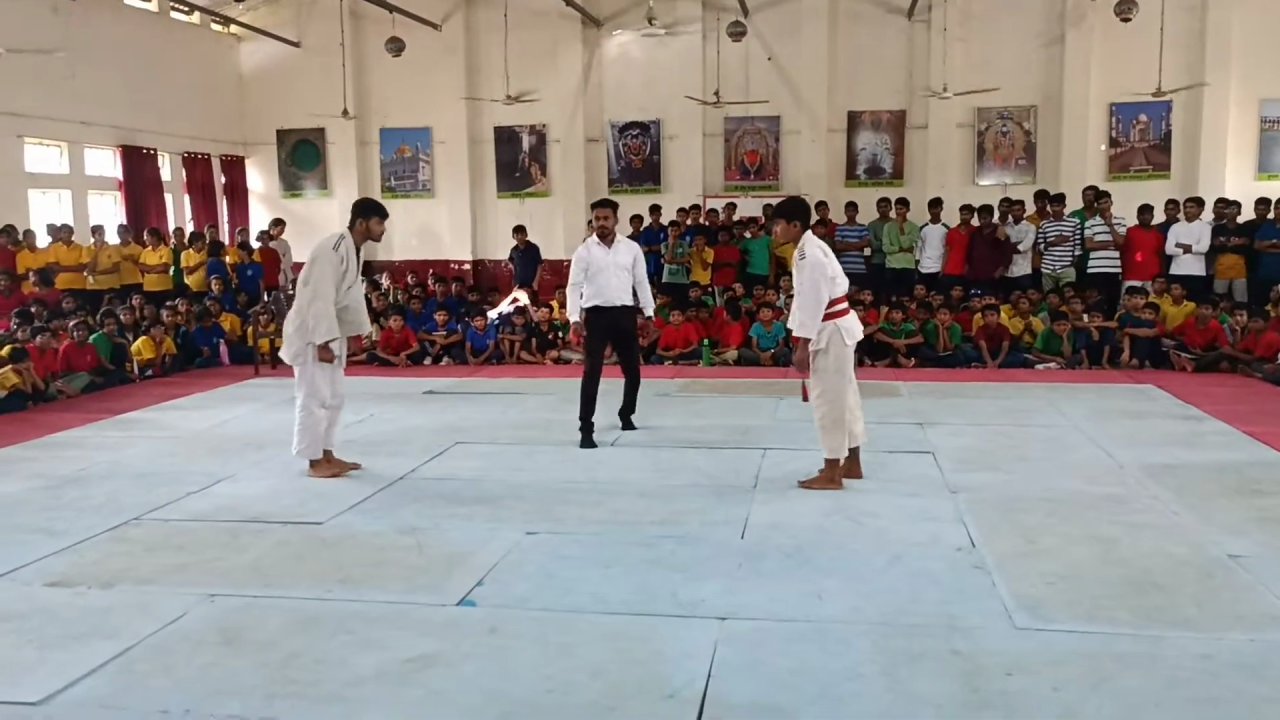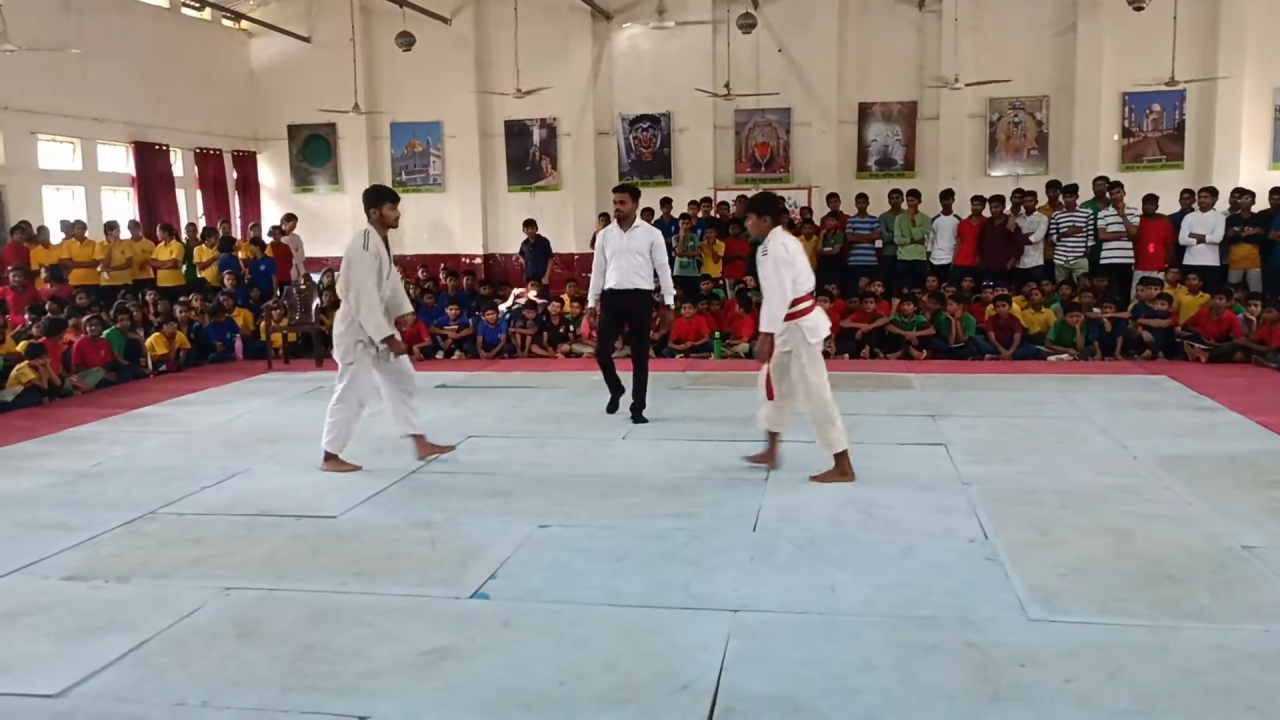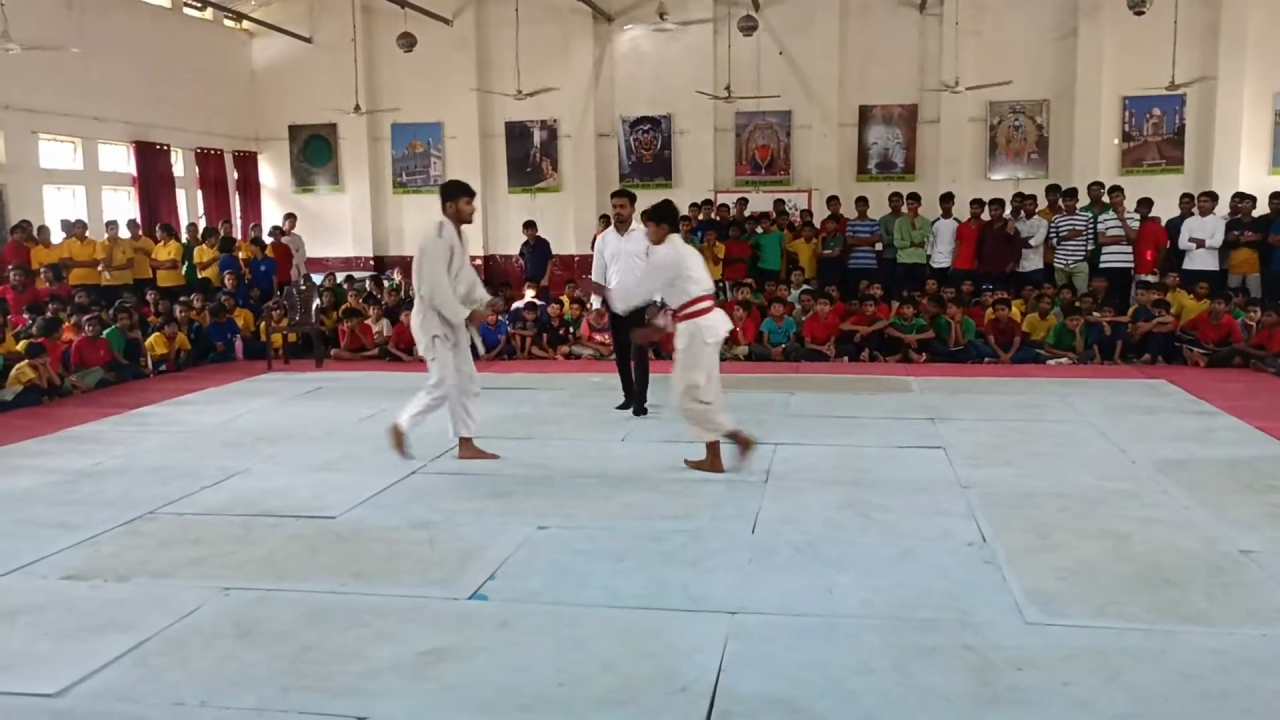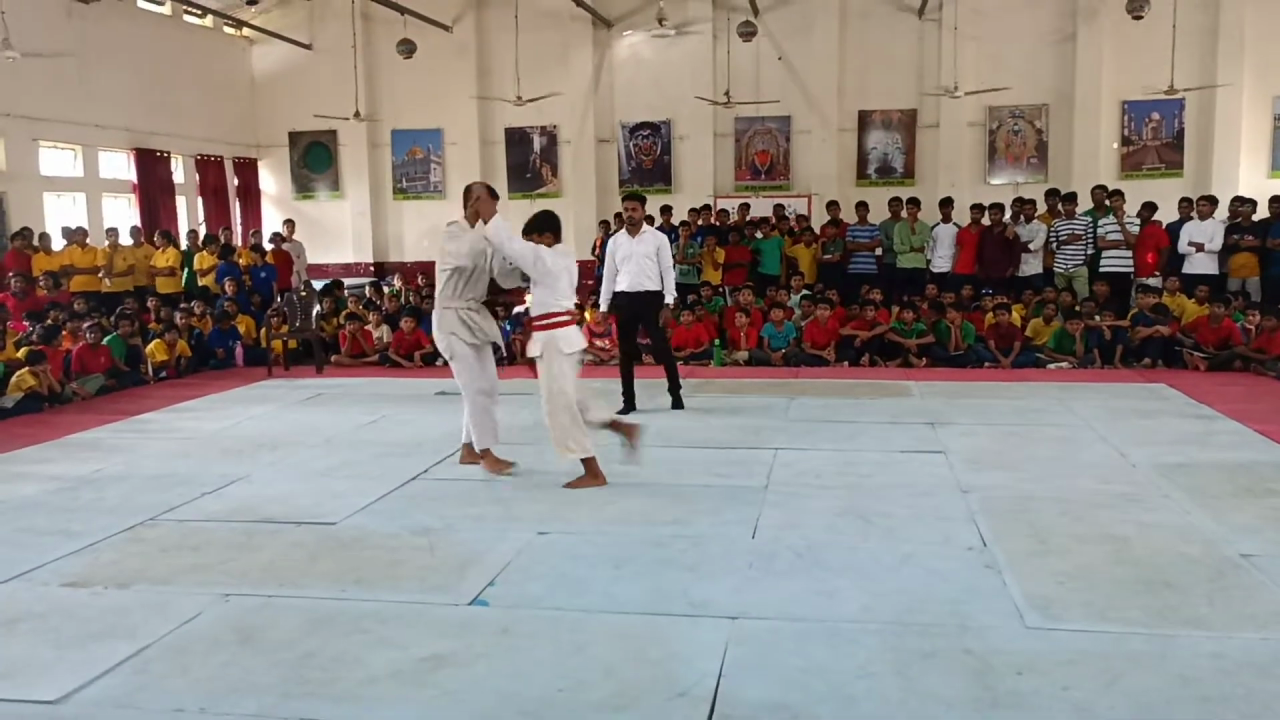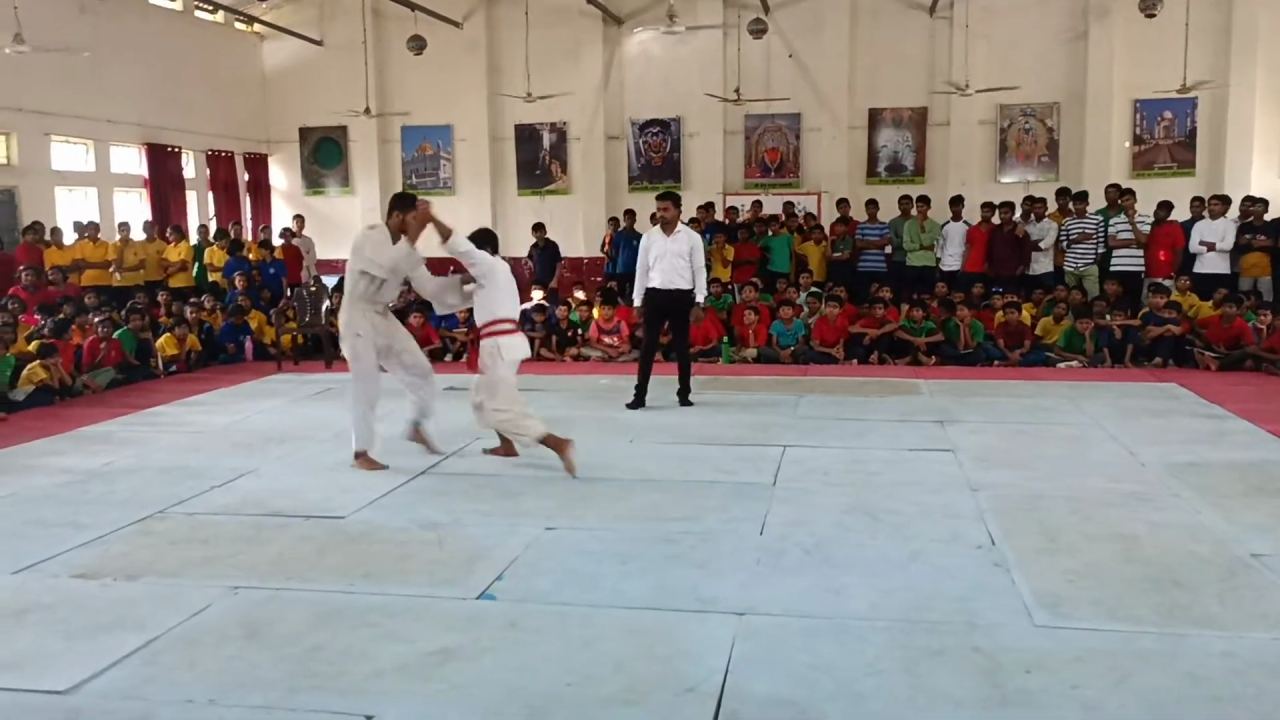
dt=0.4s
person 1, frame 1
left shoulder: (354, 250)
right shoulder: (332, 249)
left elbow: (353, 295)
right elbow: (319, 299)
left wrist: (354, 333)
right wrist: (325, 343)
left hip: (331, 329)
right hip: (310, 330)
left knee: (333, 397)
right knee: (314, 397)
left ankle: (327, 455)
right ankle: (315, 462)
person 1, frame 2
left shoulder: (382, 240)
right shoulder: (362, 247)
right elbow: (364, 299)
left wrist: (404, 314)
right wrist: (389, 337)
left hip: (379, 325)
right hip: (358, 329)
left knee: (402, 383)
right knee: (352, 393)
left ankle: (420, 443)
right ankle: (330, 456)
person 1, frame 3
left shoulder: (456, 235)
right shoulder: (437, 240)
left elbow: (466, 277)
right elbow: (436, 292)
left wrist: (485, 301)
right wrist: (469, 315)
left hip: (452, 319)
right hip: (434, 320)
left knee: (466, 382)
right knee: (443, 386)
left ankle: (466, 444)
right ankle: (401, 426)
person 1, frame 4
left shoulder: (485, 239)
right shoulder: (453, 234)
left elbow: (506, 275)
right elbow: (467, 256)
right wrist: (477, 212)
left hip: (477, 316)
right hip: (452, 319)
left knee: (486, 386)
right knee: (477, 387)
left ankle: (470, 448)
right ankle: (485, 452)
person 1, frame 5
left shoulder: (403, 244)
right shoulder: (368, 239)
left elbow: (426, 285)
right elbow: (389, 267)
left wrist: (459, 290)
right wrist: (414, 232)
left hip: (383, 319)
right hip: (358, 320)
left knee: (421, 372)
right knee: (366, 390)
left ankle: (418, 427)
right ankle: (360, 452)
person 2, frame 1
left shoulder: (810, 252)
right shoulder: (808, 248)
left elbow: (813, 302)
right elbow: (804, 297)
left wrist: (802, 345)
right wrist: (798, 338)
left hip: (832, 330)
right hip: (834, 327)
left knee: (828, 398)
right knee: (842, 395)
left ankle: (831, 473)
right ankle: (851, 464)
person 2, frame 2
left shoulder: (771, 248)
right shoulder: (786, 241)
left elbow: (777, 295)
left wrist: (764, 336)
right wrist: (769, 333)
left hip: (796, 327)
right hip: (800, 322)
left knee: (814, 393)
right knee: (773, 383)
left ankle: (843, 466)
right ankle: (771, 451)
person 2, frame 3
left shoulder: (665, 254)
right shoulder: (685, 251)
left elbow: (639, 288)
left wrist: (610, 294)
right wrist: (670, 326)
left hip: (698, 327)
right hip: (710, 321)
left knee: (688, 396)
right knee: (703, 390)
left ankle: (739, 438)
right ankle: (714, 457)
person 2, frame 4
left shoulder: (545, 258)
right shoulder: (566, 257)
left elbow: (509, 243)
left wrist: (485, 208)
left hip: (553, 339)
right hip: (562, 335)
left knee: (560, 405)
right knee: (573, 399)
left ankle: (594, 473)
right ankle: (623, 428)
person 2, frame 5
left shoulder: (492, 266)
right shoulder: (499, 271)
left elbow: (464, 249)
left wrist: (432, 219)
left hip: (500, 347)
right hip: (508, 342)
left knee: (504, 412)
right knee: (482, 400)
left ankle: (560, 444)
right ankle: (507, 445)
person 3, frame 1
left shoulder: (632, 248)
right shoulder: (584, 250)
left elbow: (641, 282)
right elbow: (574, 286)
left wrist: (649, 313)
right wrist: (575, 318)
left hip: (625, 313)
right hip: (596, 315)
left knee: (632, 369)
right knee: (591, 371)
left ankle: (626, 414)
right ankle: (586, 429)
person 3, frame 2
left shoulder: (651, 234)
right shoulder: (605, 235)
left elbow: (663, 268)
right elbow: (598, 269)
left wrist: (668, 302)
right wrist: (592, 302)
left hip: (639, 297)
right hip: (611, 298)
left knee: (639, 355)
right knee: (602, 351)
left ankle: (637, 408)
right ankle: (616, 392)
person 3, frame 3
left shoulder: (646, 236)
right shoulder: (604, 238)
right elbow: (597, 273)
right wrist: (597, 304)
left knee: (639, 349)
right knee: (621, 349)
left ankle: (640, 400)
right ankle: (629, 395)
person 3, frame 4
left shoulder: (658, 238)
right shoulder: (615, 241)
left elbow: (668, 271)
right elbow: (609, 275)
left wrist: (668, 303)
right wrist: (603, 306)
left hip: (651, 298)
right hip: (624, 299)
left knee: (661, 347)
right knee: (626, 351)
left ankle: (675, 393)
right ankle: (629, 400)
person 3, frame 5
left shoulder: (691, 237)
right shoulder: (648, 238)
left elbow: (699, 270)
right elbow: (642, 271)
left wrist: (699, 301)
right wrist: (637, 302)
left hip: (681, 296)
right hip: (655, 295)
left knee: (682, 346)
right knee: (648, 345)
left ankle: (684, 393)
right ankle: (640, 395)
